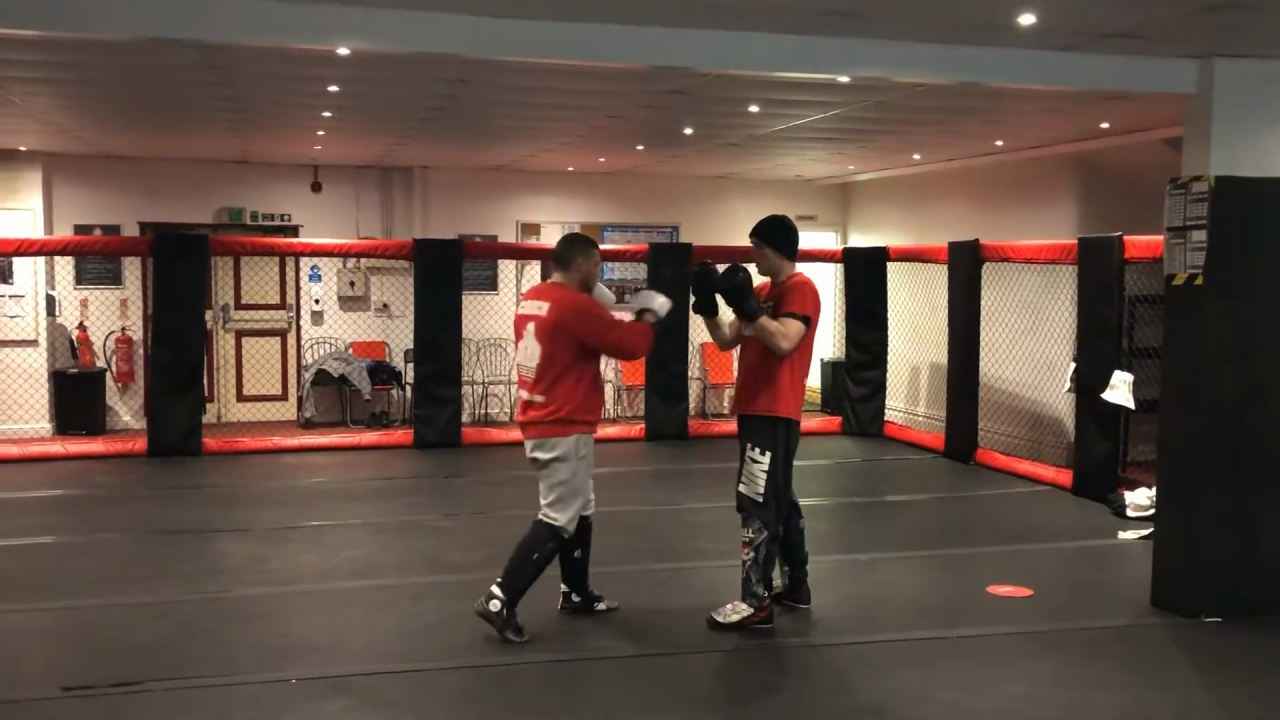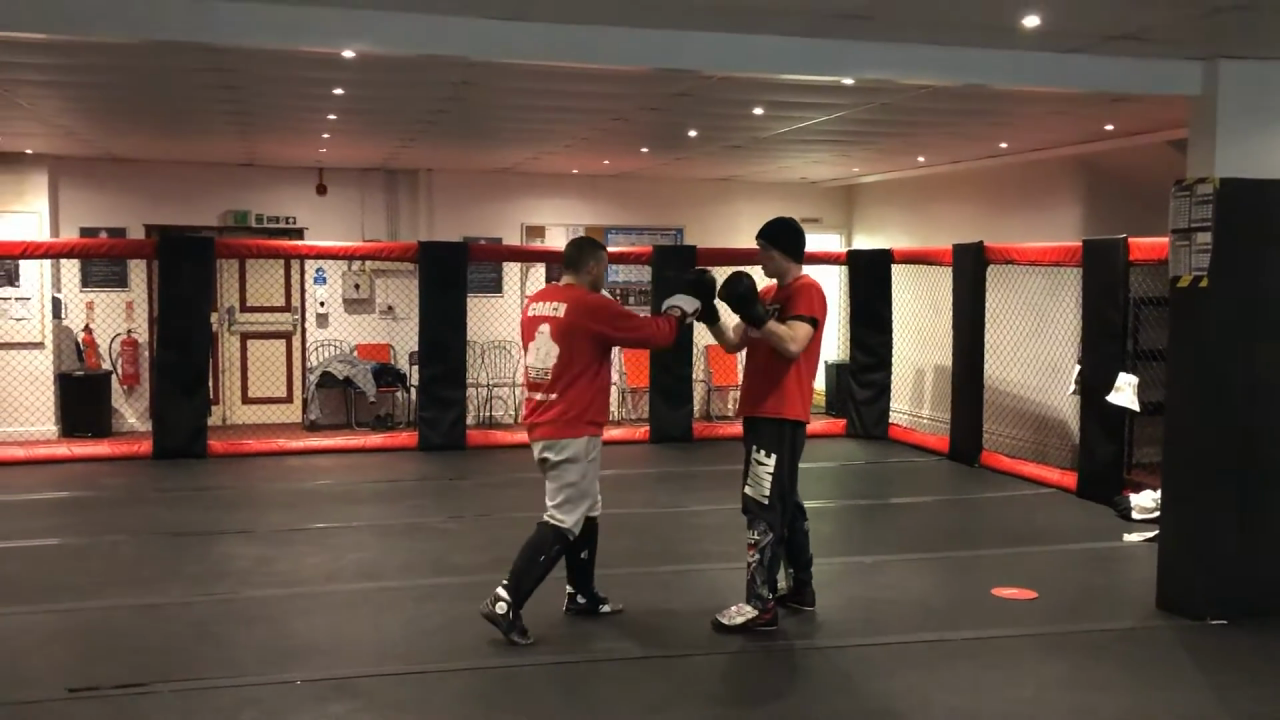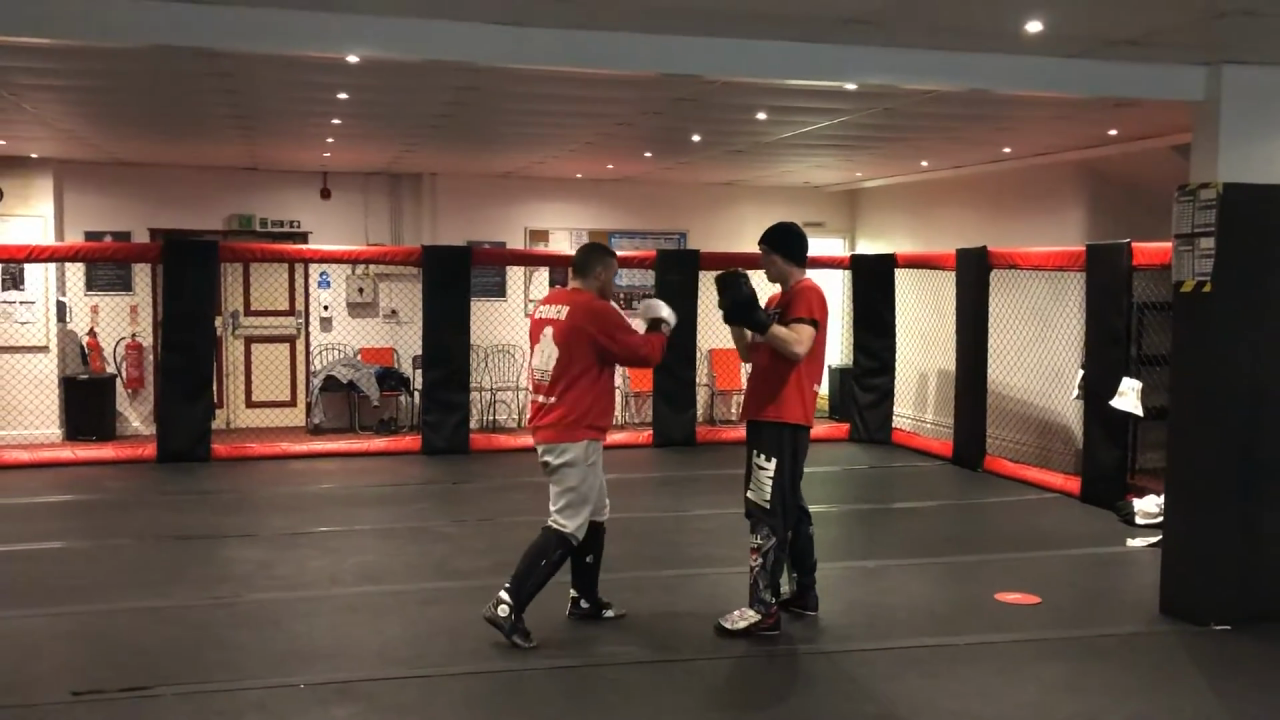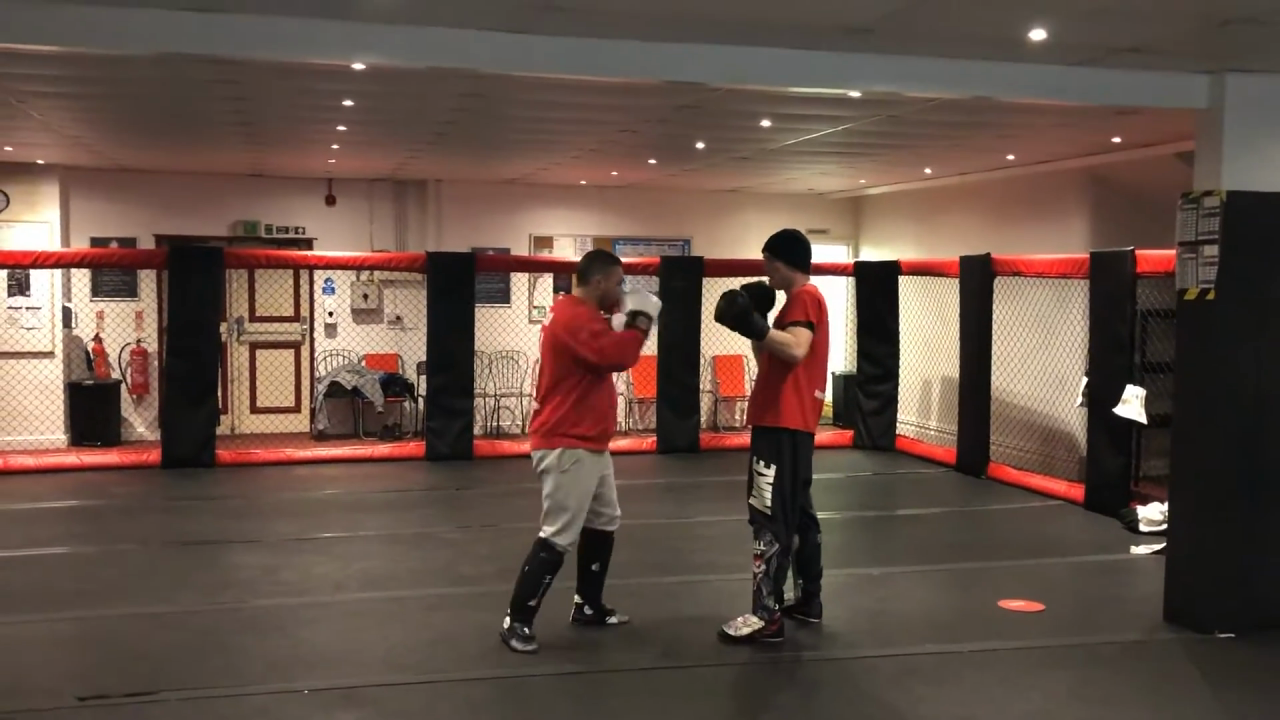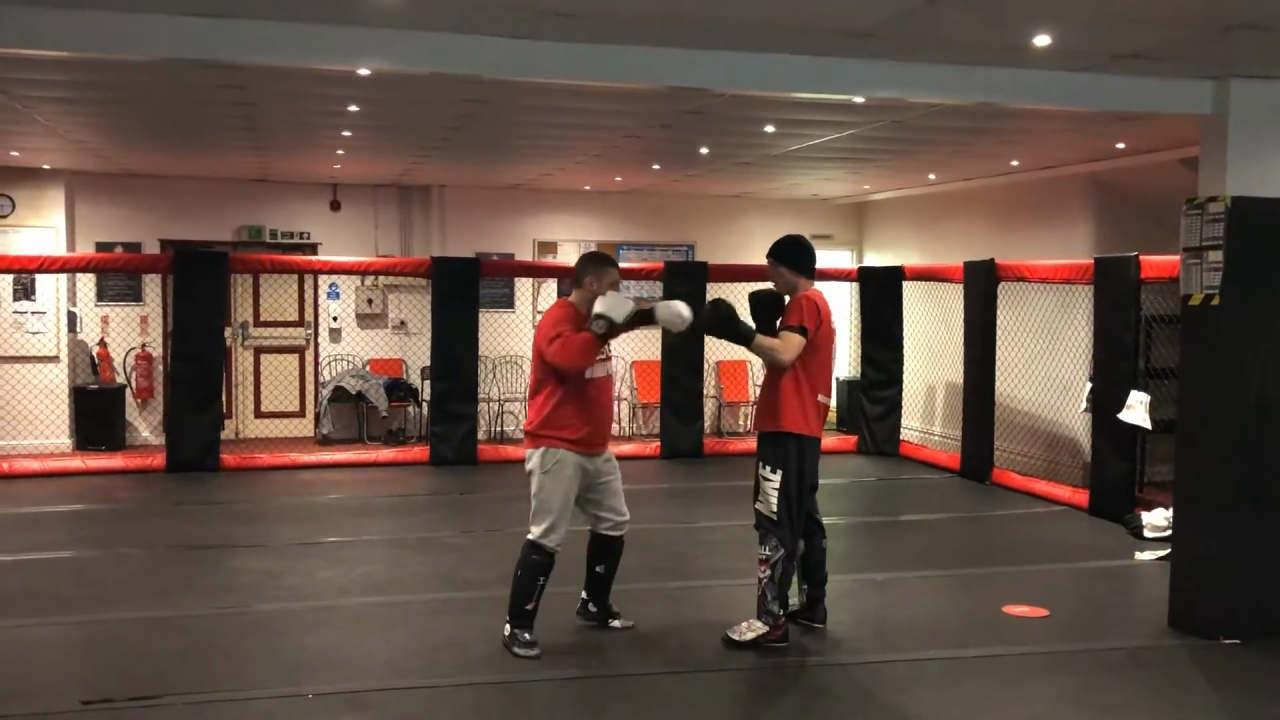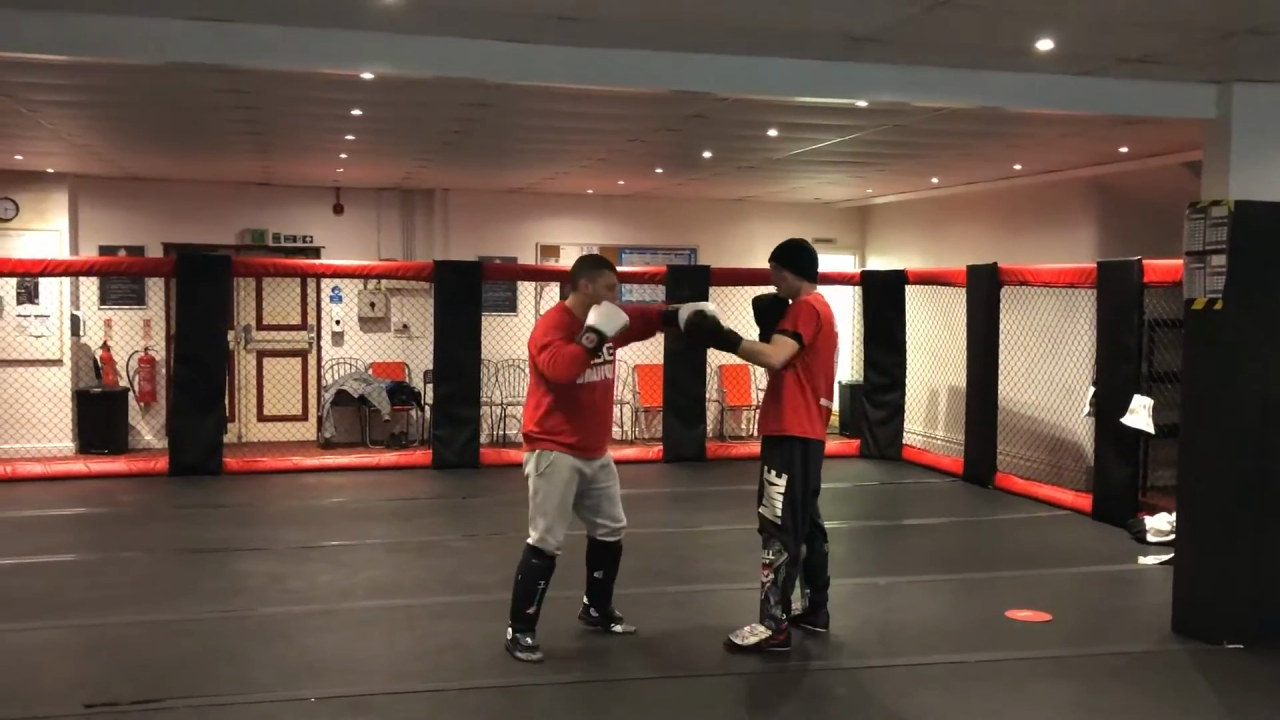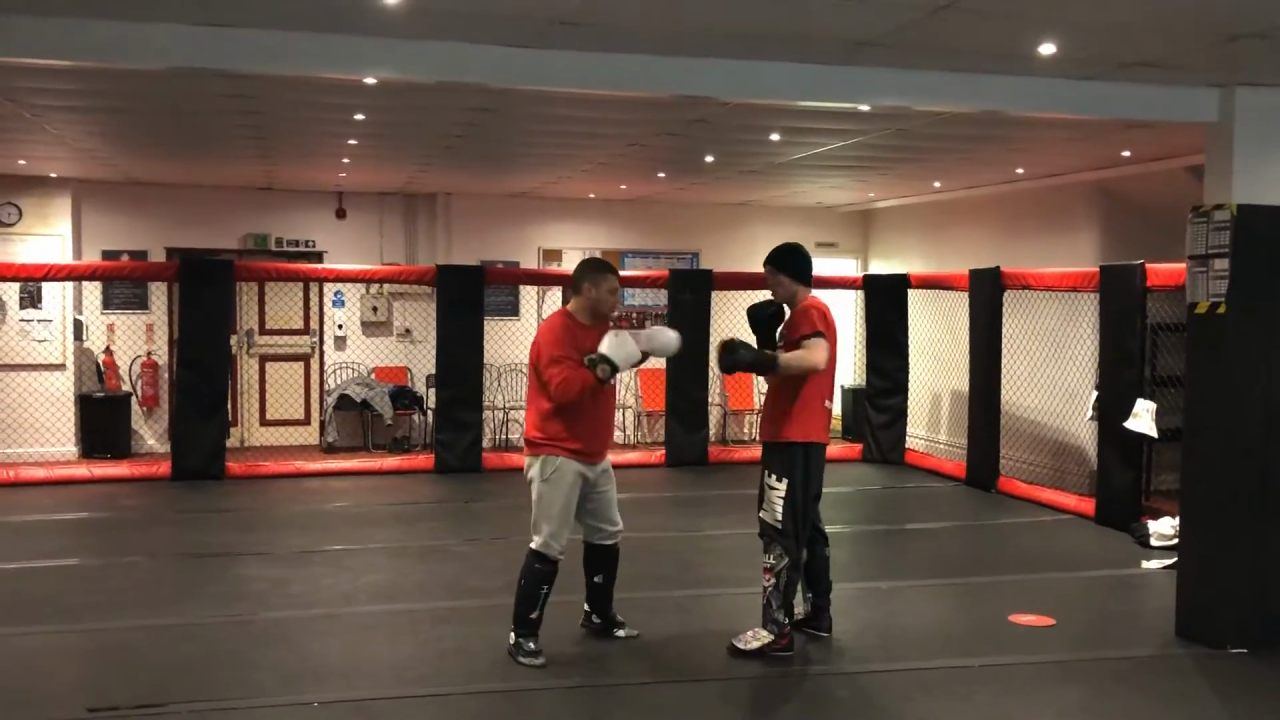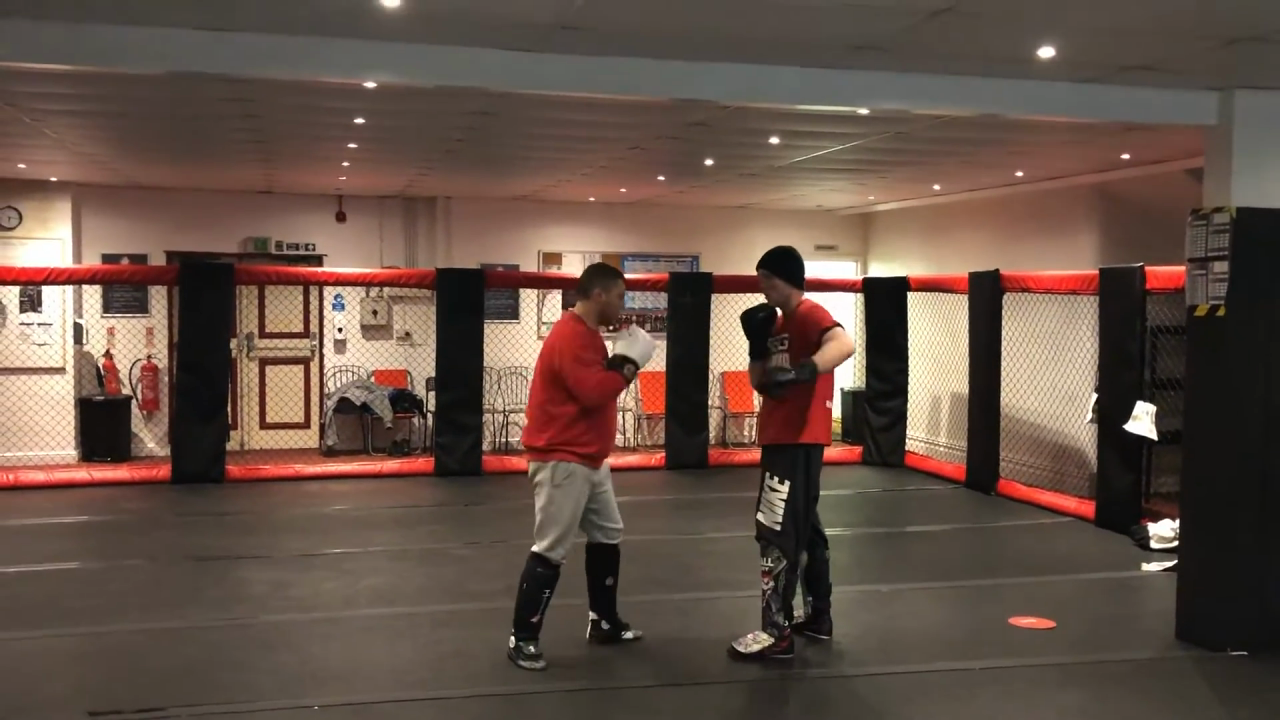
dt=0.2s
person 1, frame 1
left shoulder: (801, 289)
right shoulder: (760, 292)
left elbow: (783, 341)
right elbow: (725, 341)
left wrist: (745, 306)
right wrist: (707, 304)
left hip: (774, 414)
right hip: (756, 410)
left knee: (758, 503)
right knee: (778, 499)
left ankle: (757, 602)
right ankle: (796, 585)
person 1, frame 2
left shoulder: (807, 291)
right shoulder: (768, 294)
left elbow: (792, 344)
right elbow: (733, 343)
left wrist: (753, 311)
right wrist: (709, 314)
left hip: (781, 415)
right hip: (762, 412)
left knee: (763, 505)
right knee: (783, 501)
left ankle: (761, 604)
right ankle: (800, 587)
person 1, frame 3
left shoulder: (807, 294)
right shoulder: (779, 299)
left elbow: (798, 347)
right elbow: (750, 354)
left wrist: (756, 317)
right wrist: (735, 316)
left hip: (783, 419)
right hip: (769, 416)
left knee: (766, 509)
right knee: (788, 505)
left ankle: (764, 608)
right ankle: (804, 592)
person 1, frame 4
left shoulder: (804, 297)
right shoulder: (797, 301)
left elbow: (795, 350)
right elbow: (770, 361)
left wrist: (752, 324)
right wrist: (753, 322)
left hip: (783, 424)
right hip: (789, 424)
left knee: (770, 516)
right knee: (797, 512)
left ankle: (767, 614)
right ankle: (808, 600)
person 1, frame 5
left shoulder: (804, 303)
right shoulder: (810, 305)
left elbow: (784, 355)
right elbow: (779, 359)
left wrist: (739, 331)
right wrist: (763, 326)
left hip: (788, 429)
right hip: (800, 429)
left knee: (776, 522)
right knee: (804, 517)
left ankle: (771, 620)
right ankle: (813, 604)
person 1, frame 6
left shoulder: (806, 307)
right shoulder: (815, 309)
left elbow: (774, 359)
left wrist: (723, 337)
right wrist: (767, 328)
left hip: (792, 434)
right hip: (803, 433)
left knee: (779, 526)
right knee: (805, 521)
left ankle: (773, 624)
right ankle: (815, 609)
person 1, frame 7
left shoulder: (808, 310)
right shoulder: (798, 314)
left elbow: (816, 359)
right elbow: (781, 376)
left wrist: (759, 357)
right wrist: (765, 339)
left hip: (794, 438)
right hip: (801, 437)
left knee: (779, 530)
right knee: (806, 525)
left ankle: (776, 629)
right ankle: (818, 614)
person 1, frame 8
left shoulder: (809, 314)
right shoulder: (778, 322)
left elbow: (844, 345)
right elbow: (761, 381)
left wrist: (802, 371)
right wrist: (757, 343)
left hip: (797, 440)
right hip: (783, 438)
left knee: (777, 532)
right knee: (804, 528)
left ankle: (777, 632)
right ankle: (818, 615)
person 2, frame 1
left shoulder: (531, 299)
right shoulder: (575, 305)
right elbow: (632, 344)
right wrist: (649, 314)
left hip: (545, 423)
right hip: (565, 430)
left knee: (578, 511)
right knee: (558, 520)
left ankle: (576, 593)
right ankle: (500, 600)
person 2, frame 2
left shoulder: (535, 302)
right shoulder: (591, 307)
right elbow: (653, 334)
right wrist: (678, 312)
left hip: (545, 426)
right hip: (574, 432)
left knee: (585, 513)
right knee: (562, 521)
left ankle: (581, 595)
right ankle: (506, 601)
person 2, frame 3
left shoulder: (546, 307)
right shoulder: (594, 311)
right elbow: (645, 353)
right wrist: (662, 323)
left hip: (552, 429)
right hip: (575, 436)
left knee: (593, 516)
right knee: (566, 527)
left ankle: (585, 600)
right ankle: (508, 605)
person 2, frame 4
left shoulder: (574, 312)
right shoulder: (576, 317)
left elbow: (599, 347)
right elbow: (617, 356)
left wrist: (623, 324)
right wrist: (642, 317)
left hip: (585, 443)
right hip: (566, 445)
left knee: (604, 523)
right knee: (558, 536)
left ankle: (588, 606)
right ankle: (517, 620)
person 2, frame 5
left shoulder: (592, 316)
right shoulder: (556, 320)
left elbow: (616, 323)
right elbow: (569, 359)
left wrist: (652, 313)
right wrist: (603, 321)
left hip: (594, 447)
right hip: (555, 448)
left knee: (612, 525)
right knee: (546, 538)
left ankle: (595, 604)
right ankle: (517, 625)
person 2, frame 6
left shoulder: (603, 320)
right shoulder: (551, 324)
left elbow: (644, 318)
right elbow: (559, 369)
left wrist: (681, 314)
right wrist: (593, 335)
left hip: (595, 452)
right hip: (555, 452)
left knee: (609, 531)
right knee: (545, 543)
left ankle: (596, 609)
right ankle: (519, 629)
person 2, frame 7
left shoulder: (603, 327)
right shoulder: (554, 331)
left elbow: (631, 340)
right elbow: (564, 388)
left wrist: (646, 343)
right wrist: (606, 362)
left hip: (595, 457)
right hip: (556, 457)
left knee: (606, 536)
right knee: (548, 548)
left ankle: (599, 616)
right ankle: (522, 634)
person 2, frame 8
left shoulder: (592, 333)
right shoulder: (569, 335)
right elbow: (595, 390)
left wrist: (623, 357)
right wrist: (629, 361)
left hip: (591, 460)
right hip: (562, 461)
left knee: (607, 537)
right knee: (551, 551)
left ankle: (604, 623)
right ankle: (522, 637)
